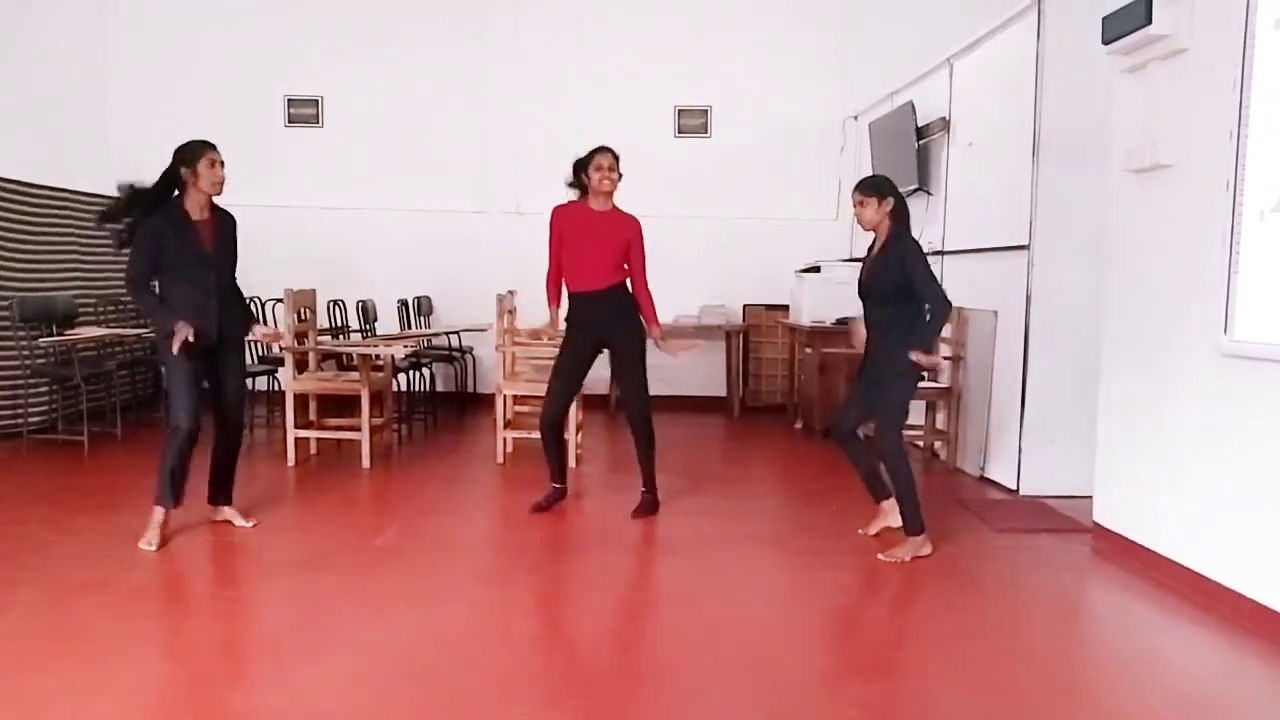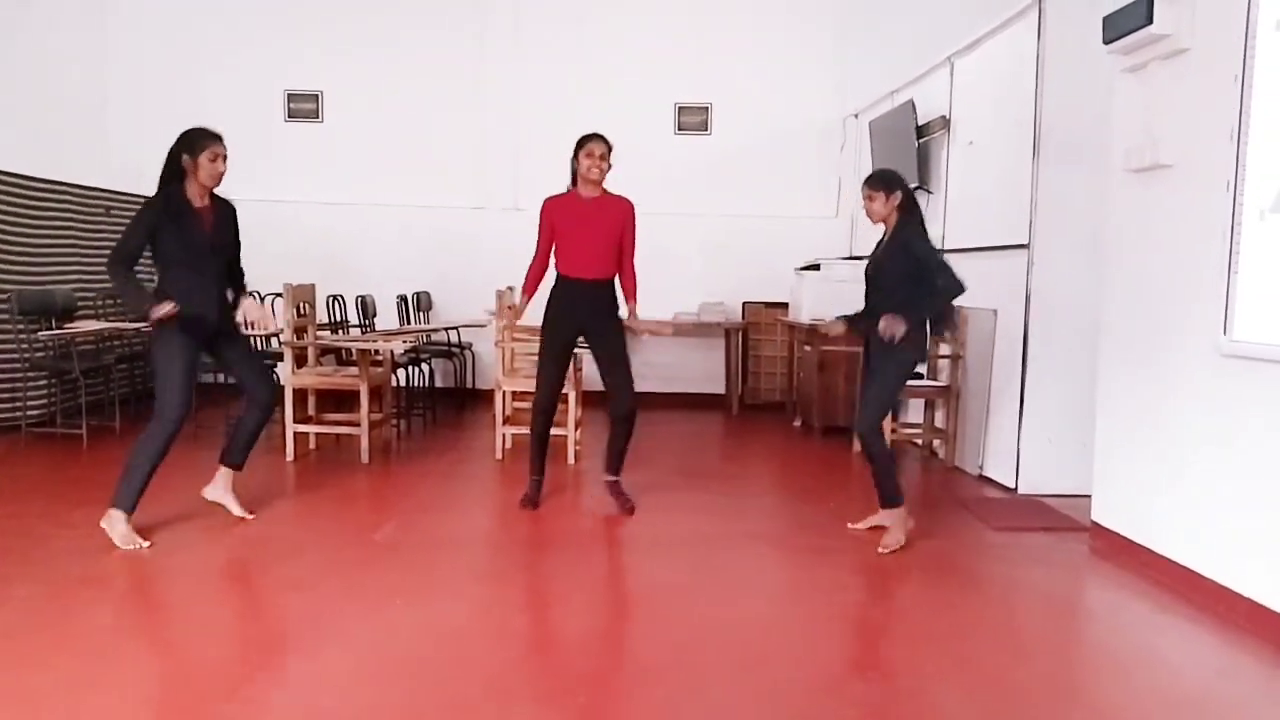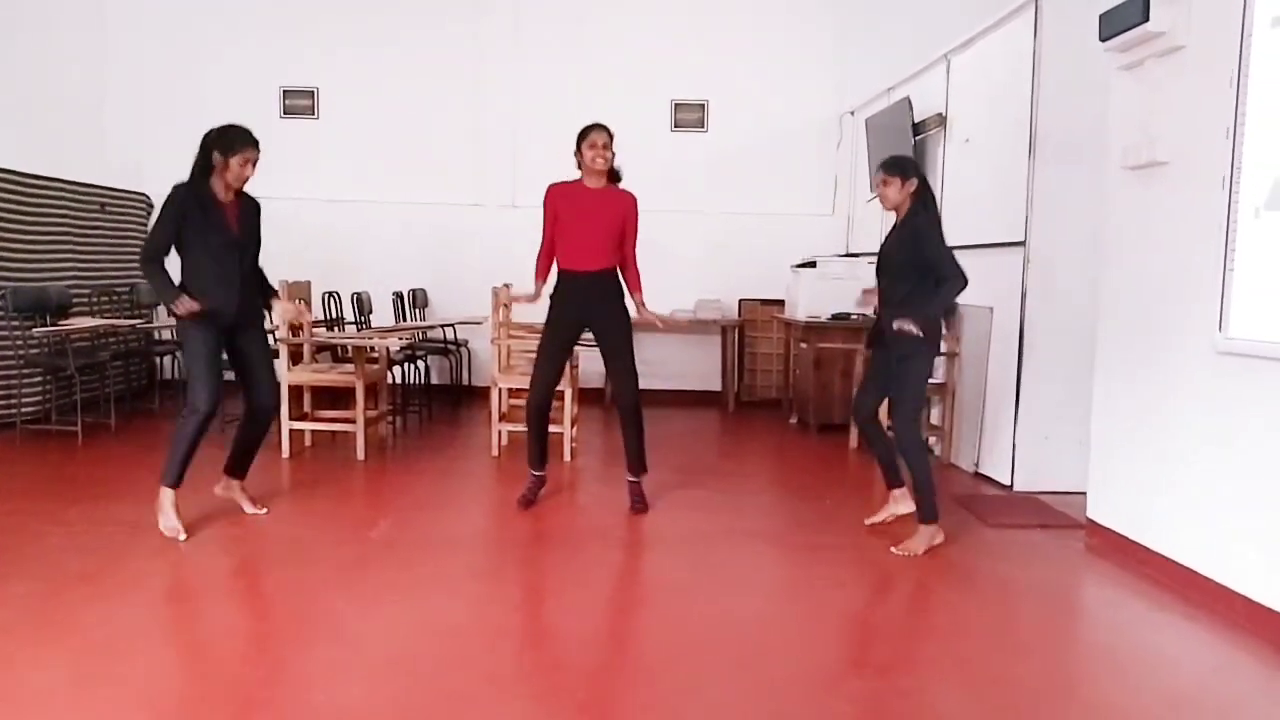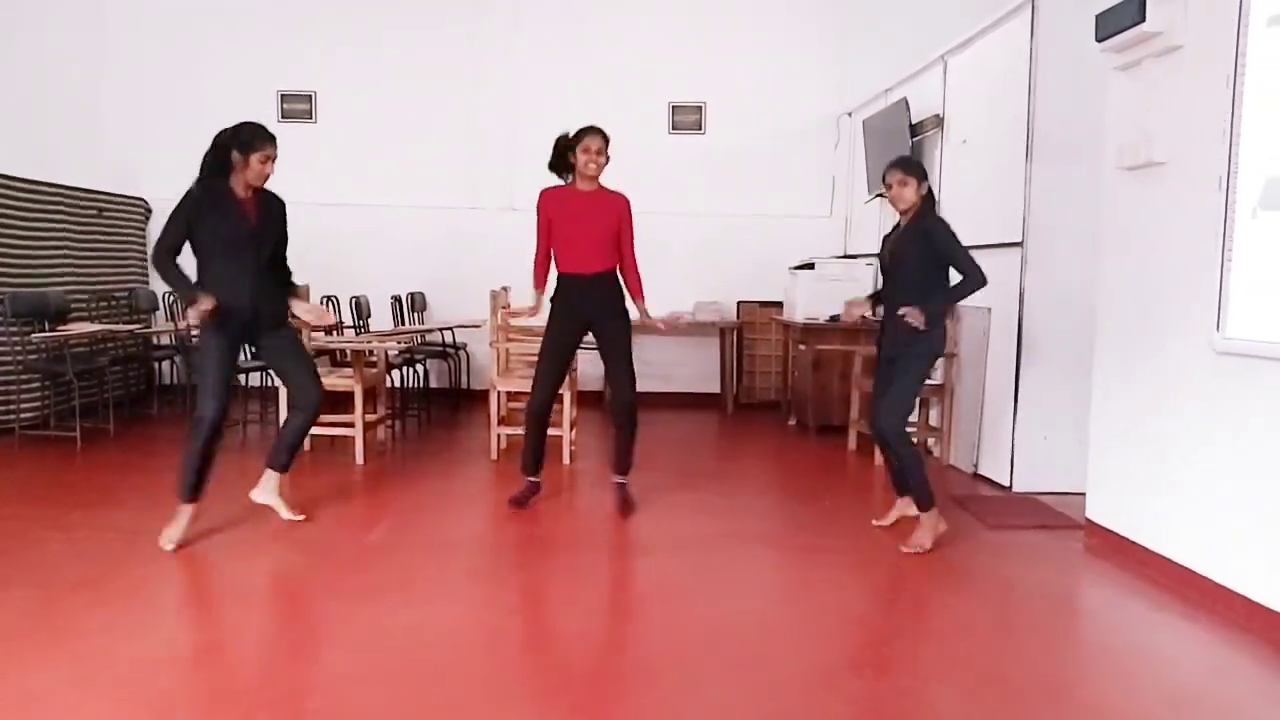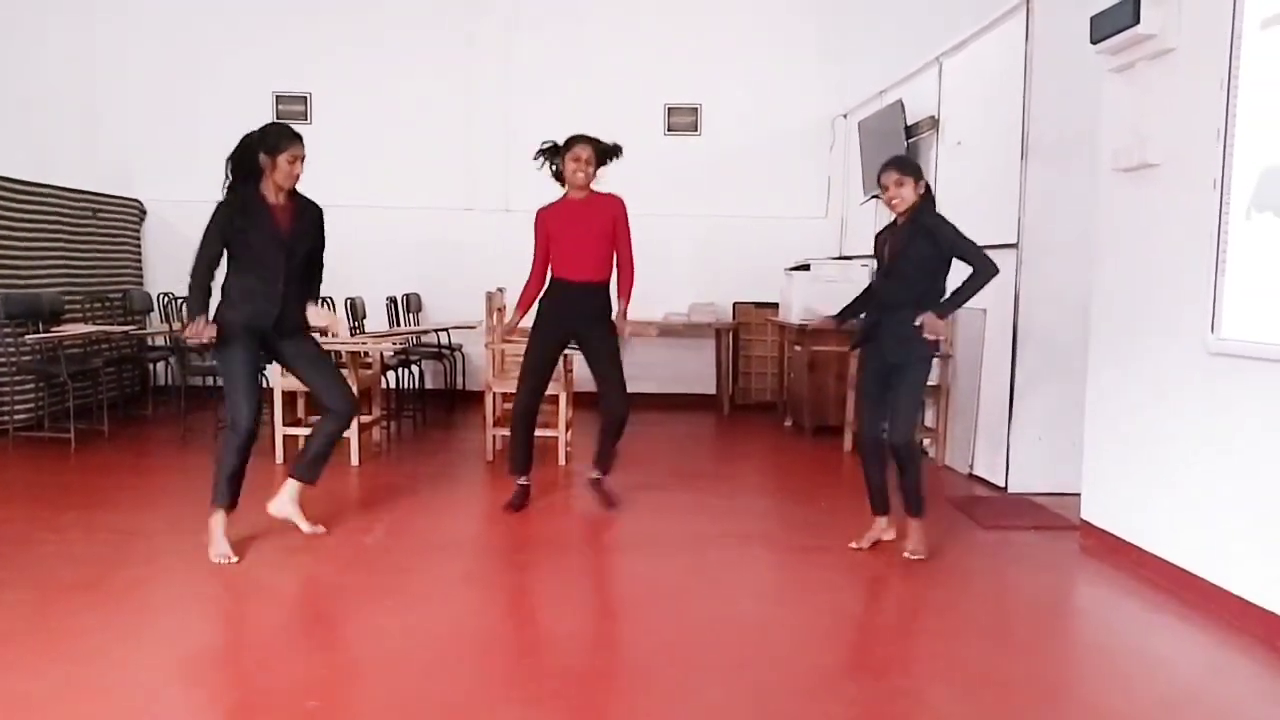
dt=0.4s
person 1, frame 1
left shoulder: (225, 222)
right shoulder: (159, 222)
right elbow: (137, 284)
left wrist: (249, 323)
right wrist: (171, 322)
left hip: (226, 335)
right hip: (182, 336)
left knee: (231, 419)
right knee: (185, 422)
left ankle: (221, 503)
right ankle: (159, 514)
person 1, frame 2
left shoulder: (225, 212)
right shoulder: (160, 209)
right elbow: (119, 263)
left wrist: (242, 298)
right wrist: (147, 304)
left hip: (220, 322)
right hip: (175, 325)
left knee: (263, 392)
right knee: (171, 416)
left ankle: (222, 482)
right ankle: (118, 514)
person 1, frame 3
left shoulder: (250, 208)
right shoulder: (185, 201)
right elbow: (151, 259)
left wrist: (275, 301)
right wrist: (175, 298)
left hip: (245, 317)
right hip: (201, 317)
left knee: (265, 403)
right knee: (204, 401)
left ankle: (232, 480)
right ankle: (168, 494)
person 1, frame 4
left shoulder: (274, 206)
right shoulder: (202, 199)
right elbow: (163, 255)
left wrist: (295, 302)
right wrist: (192, 295)
left hip: (269, 318)
right hip: (221, 318)
left knee: (310, 395)
right knee: (211, 412)
left ankle: (269, 484)
right ankle: (185, 509)
person 1, frame 5
left shoulder: (309, 213)
right shoulder: (234, 208)
right elbow: (203, 269)
left wrist: (312, 305)
right wrist: (199, 317)
left hip: (289, 328)
right hip: (240, 327)
left knee: (343, 404)
right knee: (244, 420)
left ankle: (288, 496)
right ankle: (219, 521)
person 2, frame 1
left shoulder: (905, 248)
right shoulder: (874, 251)
left elbow: (939, 304)
left wrist: (926, 349)
right wrist: (864, 327)
left hip: (901, 362)
right hip: (877, 358)
left knee: (888, 442)
right knee: (844, 427)
left ankle: (917, 537)
right ankle: (888, 505)
person 2, frame 2
left shoulder: (911, 239)
right shoulder: (885, 243)
left elbow: (952, 287)
left wrist: (907, 320)
right wrist: (847, 323)
left hip: (900, 348)
right hip: (878, 345)
left knee: (867, 423)
right knee: (867, 426)
left ankle: (897, 511)
right ankle: (888, 509)
person 2, frame 3
left shoulder: (921, 227)
right shoulder: (899, 229)
left elbow: (955, 279)
left wrist: (919, 317)
right wrist: (880, 296)
left hip: (912, 341)
right hip: (889, 336)
left knee: (904, 428)
right knee: (863, 410)
left ankle: (930, 526)
right ankle: (899, 495)
person 2, frame 4
left shoulder: (932, 227)
right shoulder: (893, 234)
left elbow: (975, 277)
left wrist: (928, 310)
right wrist: (871, 301)
left hip: (919, 339)
right hip: (893, 336)
left knee: (889, 421)
right knee: (881, 421)
left ankle: (930, 515)
right ankle: (907, 499)
person 2, frame 5
left shoulder: (932, 225)
right shoulder: (885, 235)
left elbow: (985, 267)
left wrist: (943, 311)
right wrist: (838, 318)
left hip: (912, 343)
right hip: (876, 338)
left knee: (900, 434)
right knee: (868, 431)
left ankle: (915, 520)
right ankle: (881, 520)
person 3, frame 1
left shoulder: (630, 225)
right shoulder: (562, 216)
left elbow: (639, 279)
right elbow: (555, 270)
left wrist: (653, 327)
right wrist: (553, 315)
left hip: (620, 315)
right hip: (581, 318)
left knee: (637, 409)
right knee: (552, 412)
left ankle: (649, 491)
right ankle: (558, 485)
person 3, frame 2
left shoulder: (622, 208)
right shoulder: (553, 206)
left elbow: (626, 264)
right elbow: (541, 258)
left wrist: (631, 308)
right wrist: (523, 301)
left hip: (604, 305)
right hip: (564, 302)
left knee: (624, 401)
right knee: (546, 398)
left ankle: (613, 479)
right ankle: (535, 480)
person 3, frame 3
left shoulder: (626, 202)
right shoulder: (557, 194)
left elbow: (628, 259)
right elbow: (547, 248)
left wrist: (639, 302)
right wrist: (538, 288)
left hip: (607, 297)
right hip: (566, 296)
left knee: (627, 394)
right knee: (539, 393)
left ankle: (635, 480)
right ankle: (537, 474)
person 3, frame 4
left shoulder: (618, 204)
right shoulder: (550, 199)
left elbow: (627, 261)
right elbow: (543, 254)
left wrist: (641, 307)
right wrist: (537, 297)
left hip: (608, 299)
right hip: (567, 298)
left knee: (624, 396)
right knee: (541, 395)
left ankle: (620, 481)
right ankle: (531, 479)
person 3, frame 5
left shoulder: (612, 206)
right shoulder: (546, 215)
left elbow: (624, 262)
right elbow: (538, 271)
left wrist: (621, 310)
right wrist: (517, 315)
left hip: (595, 309)
right hip: (555, 307)
left knee: (617, 403)
right knee: (526, 401)
left ankle: (599, 473)
right ankle: (522, 483)
